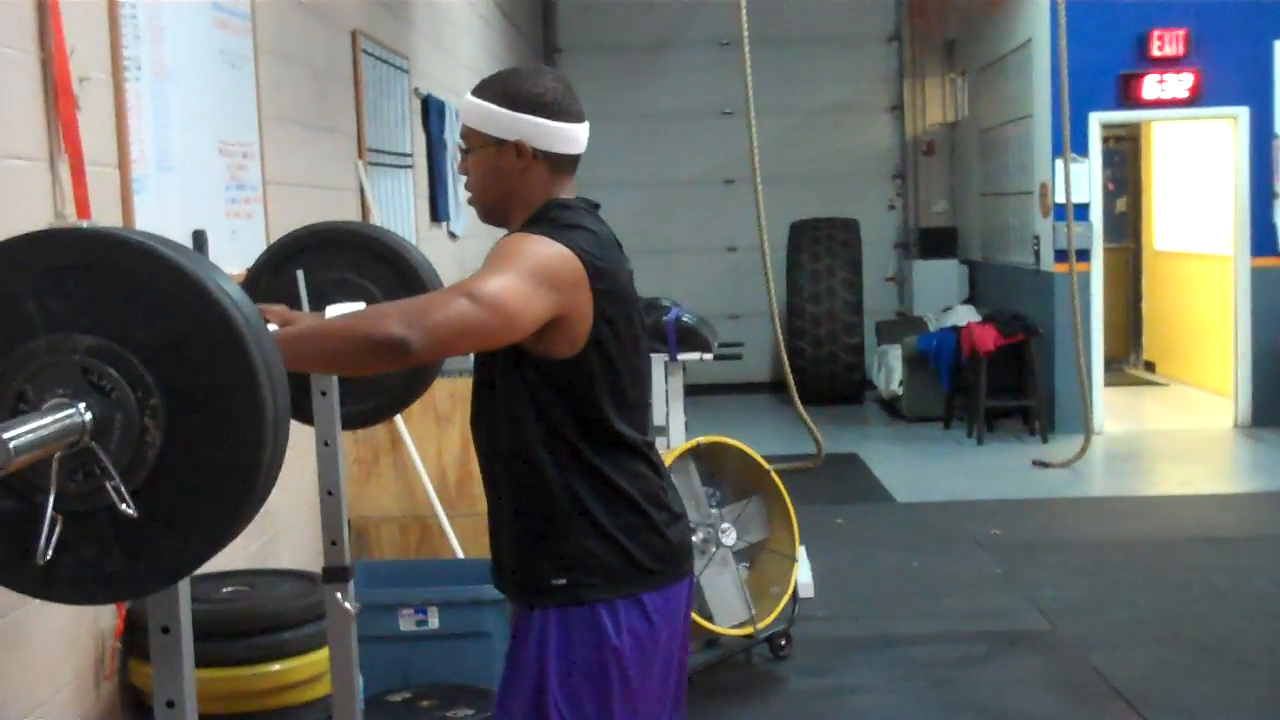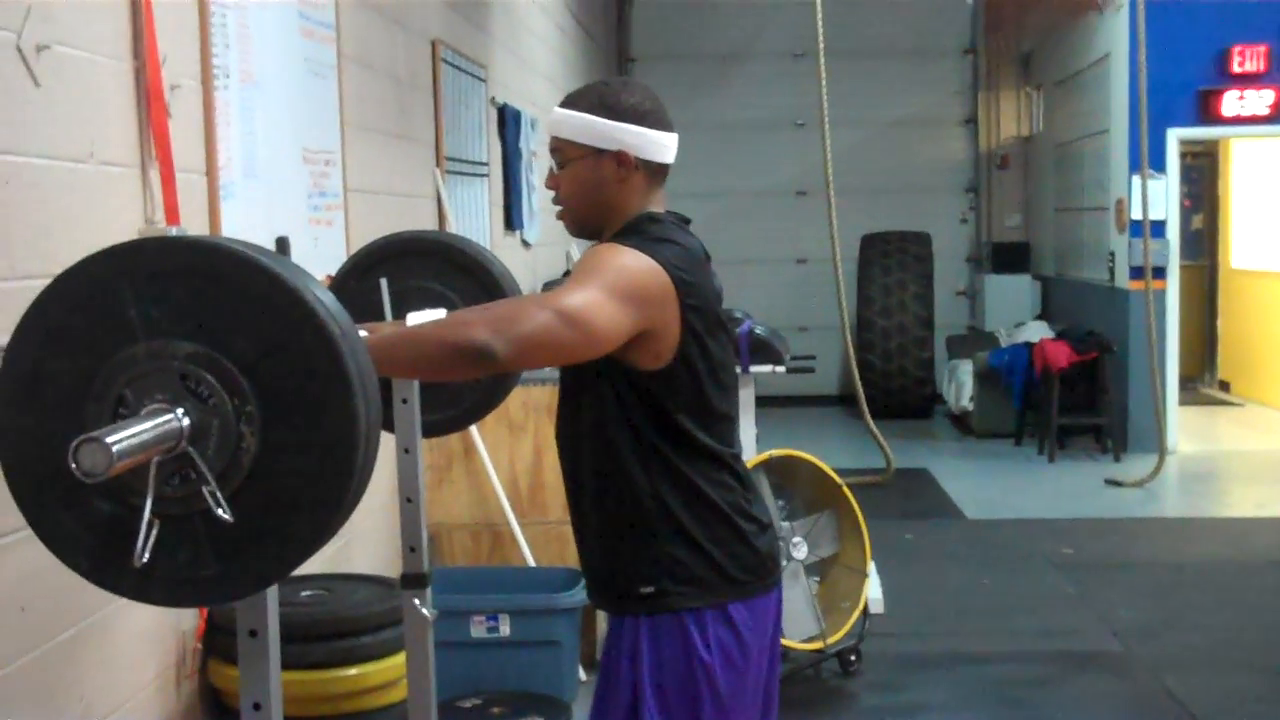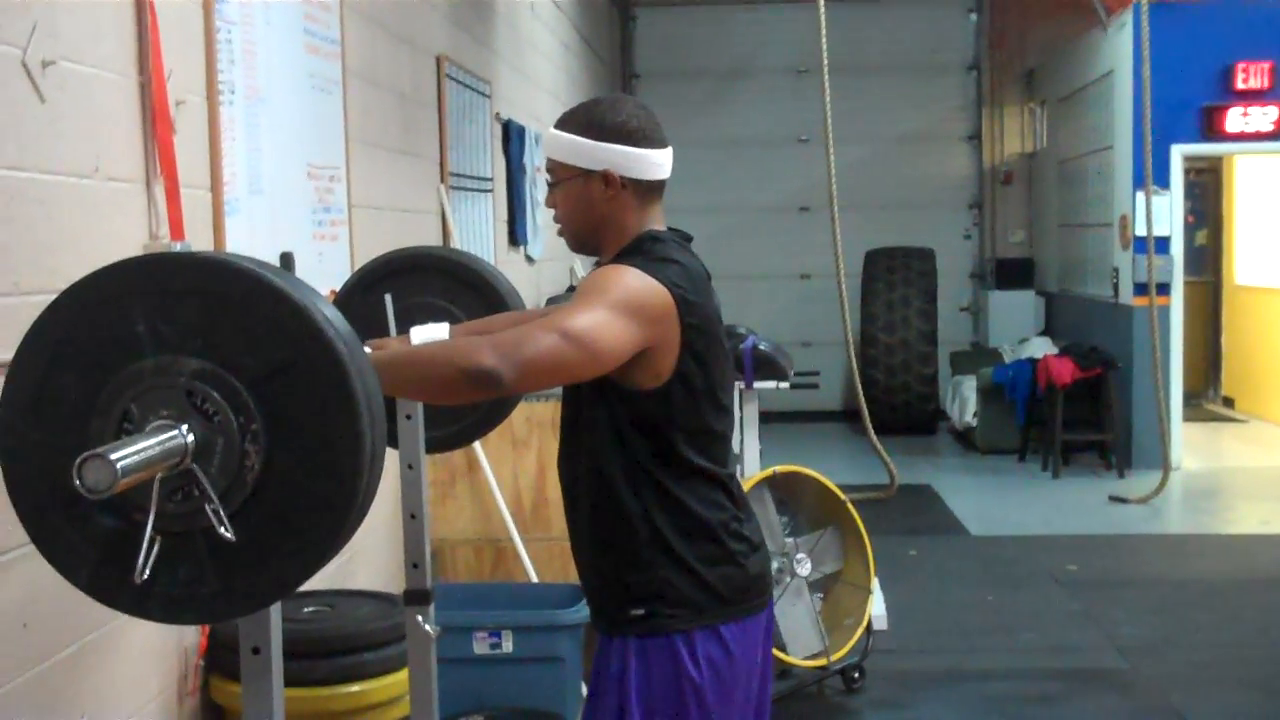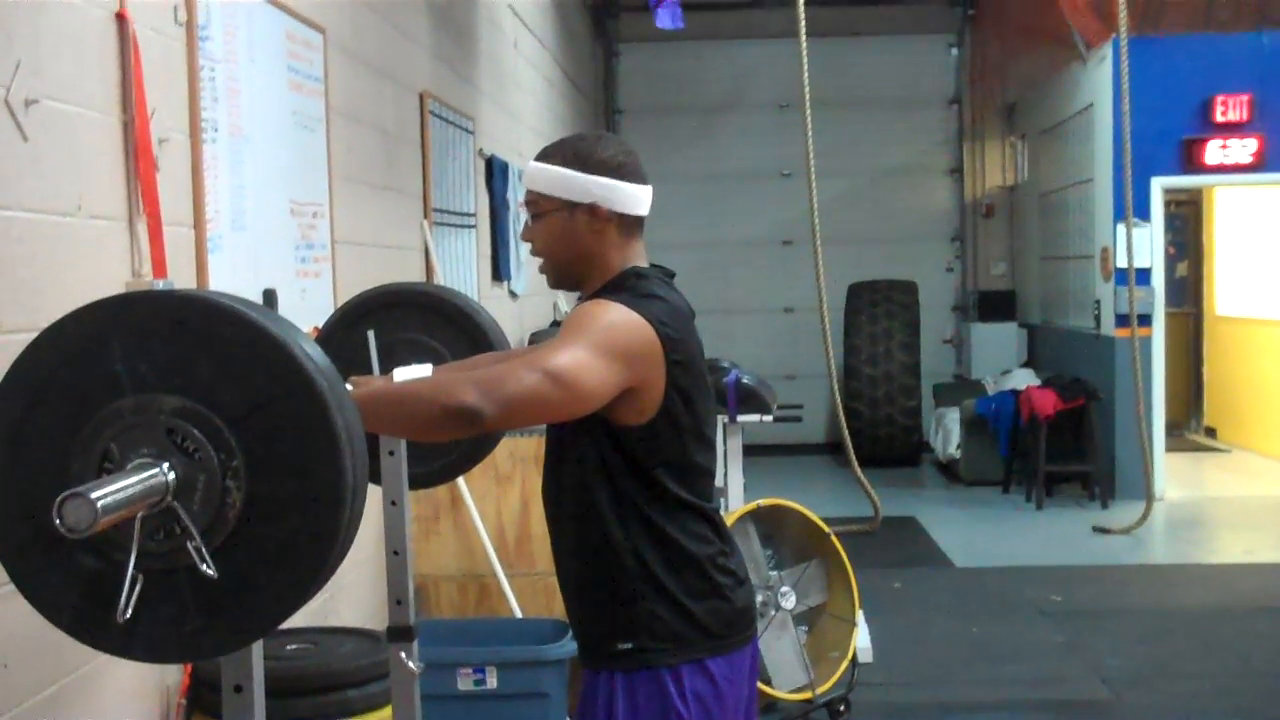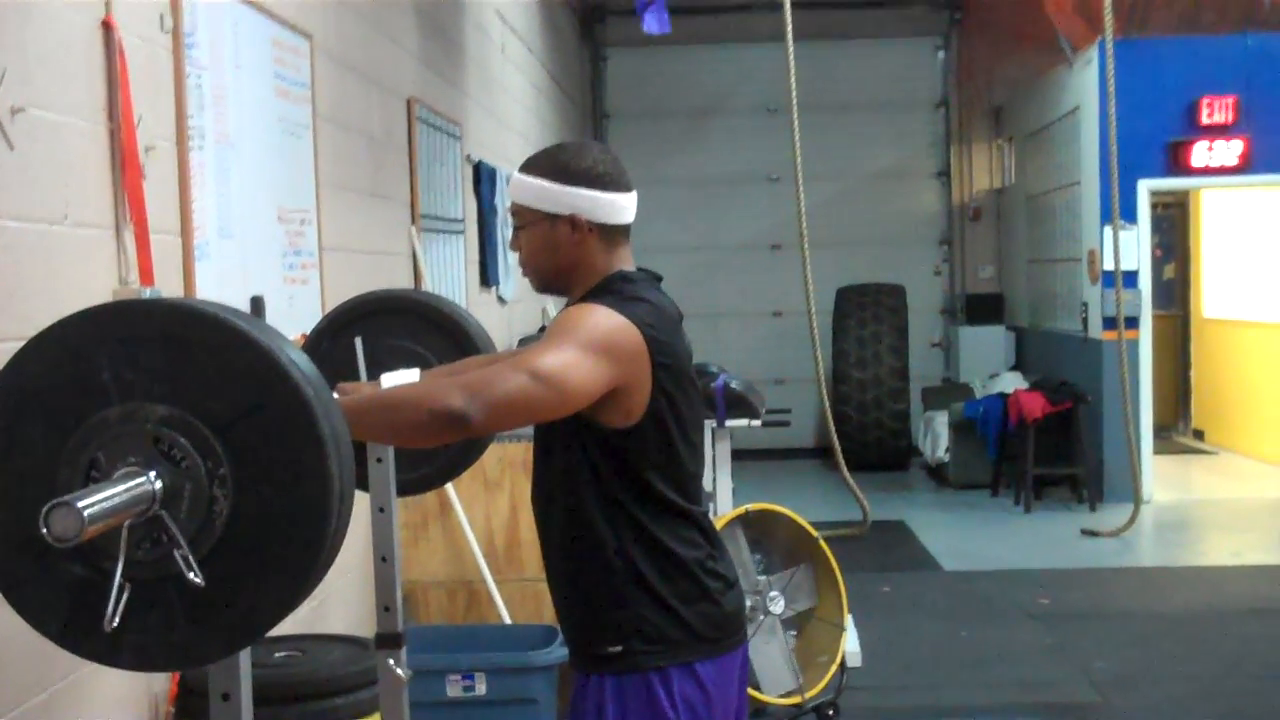
dt=1s
person 1, frame 1
left shoulder: (547, 259)
right shoulder: (576, 242)
left elbow: (403, 337)
right elbow: (434, 317)
right wrist: (313, 325)
left hip: (596, 580)
right hip: (629, 559)
person 1, frame 2
left shoulder: (635, 271)
right shoulder: (663, 255)
left elbow: (490, 344)
right elbow: (535, 314)
right wrist: (394, 334)
left hip: (688, 591)
right hip: (718, 569)
person 1, frame 3
left shoulder: (637, 290)
right shoulder: (664, 271)
left elbow: (493, 366)
right elbow: (546, 325)
right wrist: (413, 347)
left hip: (677, 611)
right hip: (712, 588)
person 1, frame 4
left shoulder: (622, 326)
right shoulder: (643, 308)
left elbow: (475, 403)
right elbow: (525, 366)
right wrist: (389, 386)
left hip: (665, 646)
right hip: (694, 623)
person 1, frame 5
left shoulder: (608, 328)
right shoulder: (633, 310)
left elbow: (460, 408)
right elbow: (511, 368)
right wrist: (375, 393)
left hip: (655, 650)
right hip: (686, 626)
